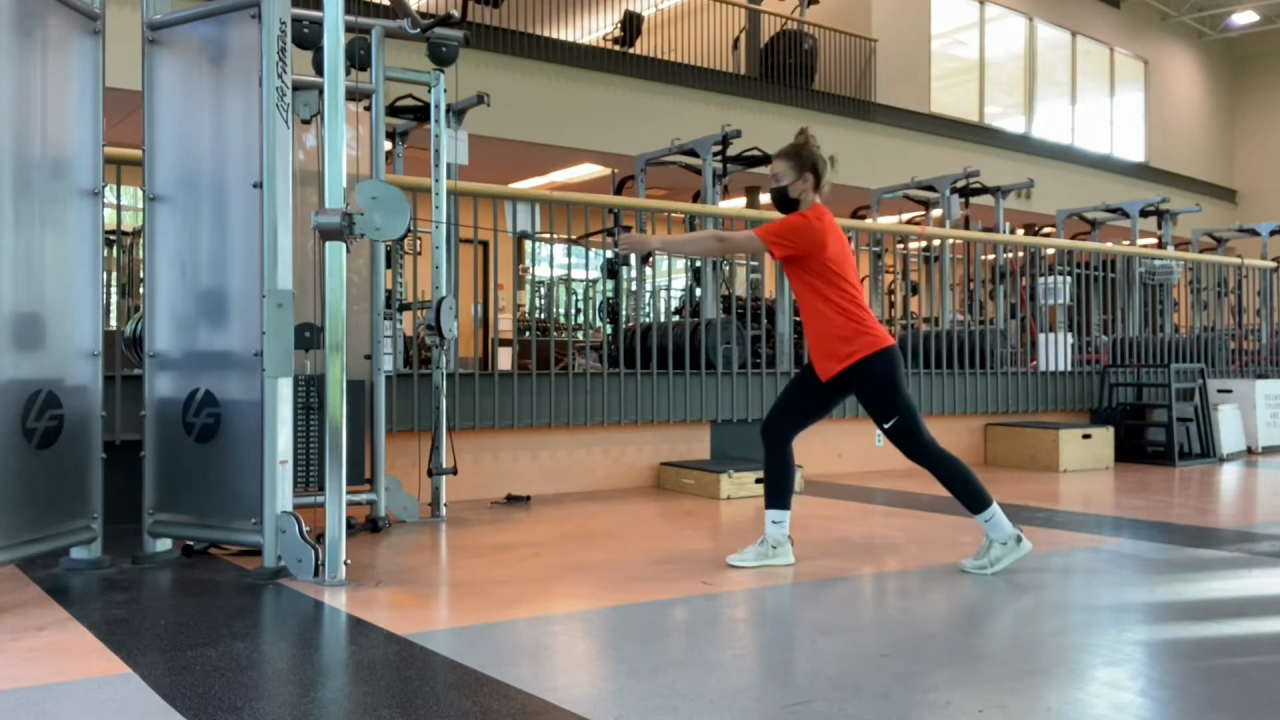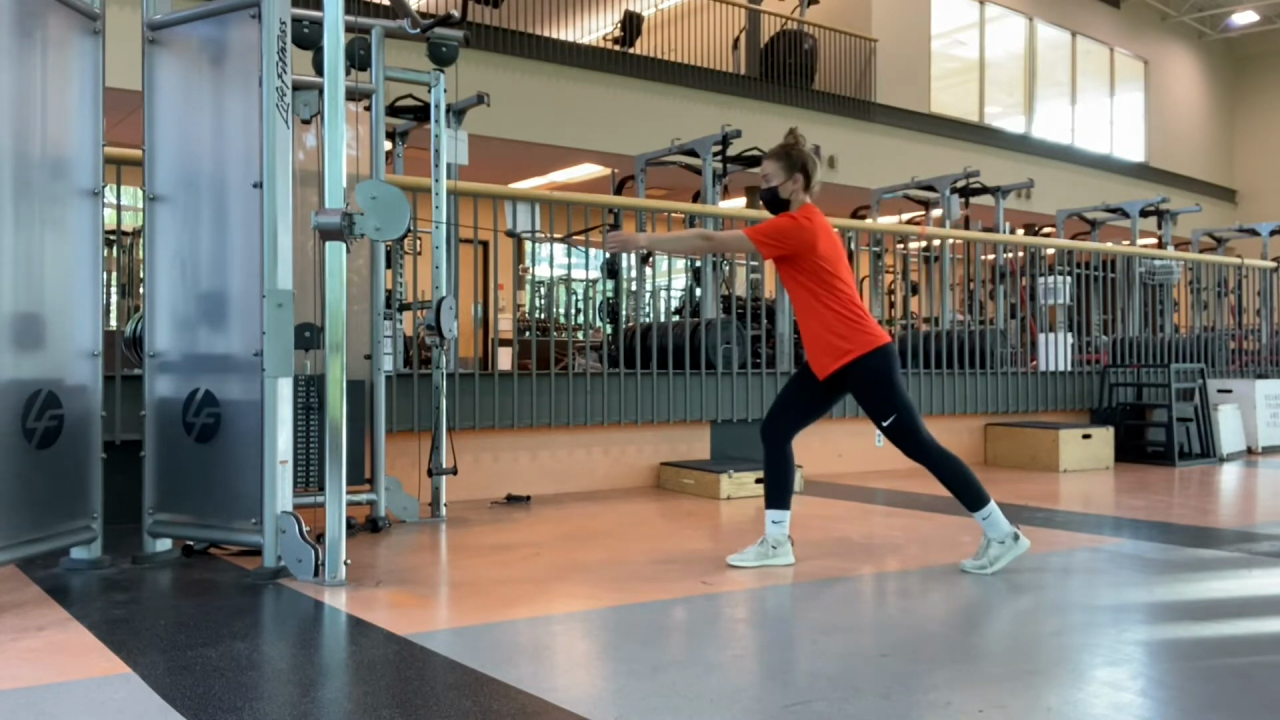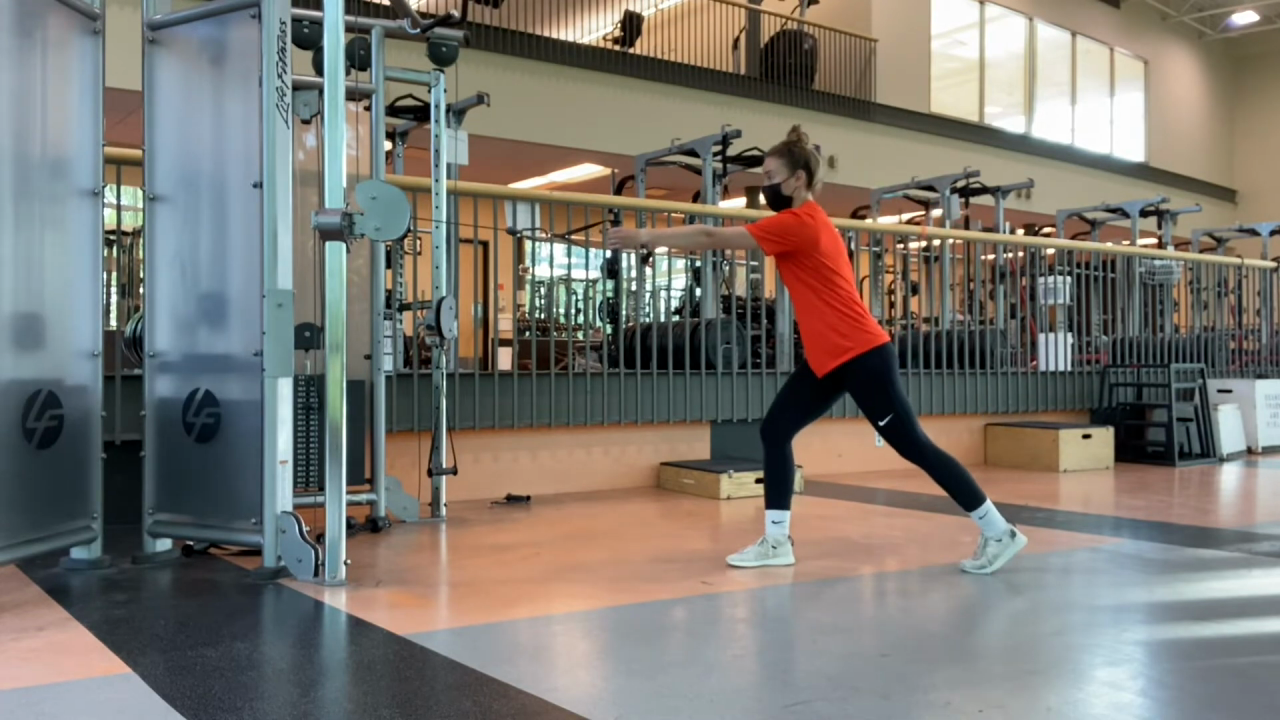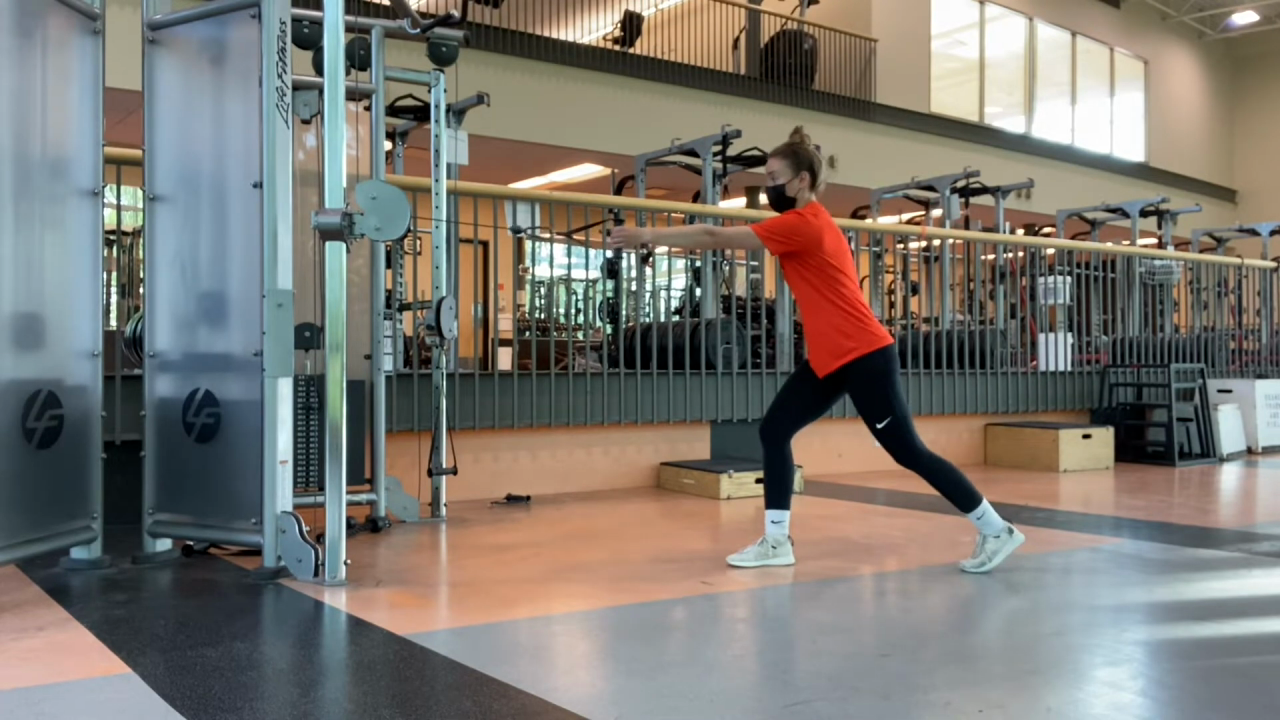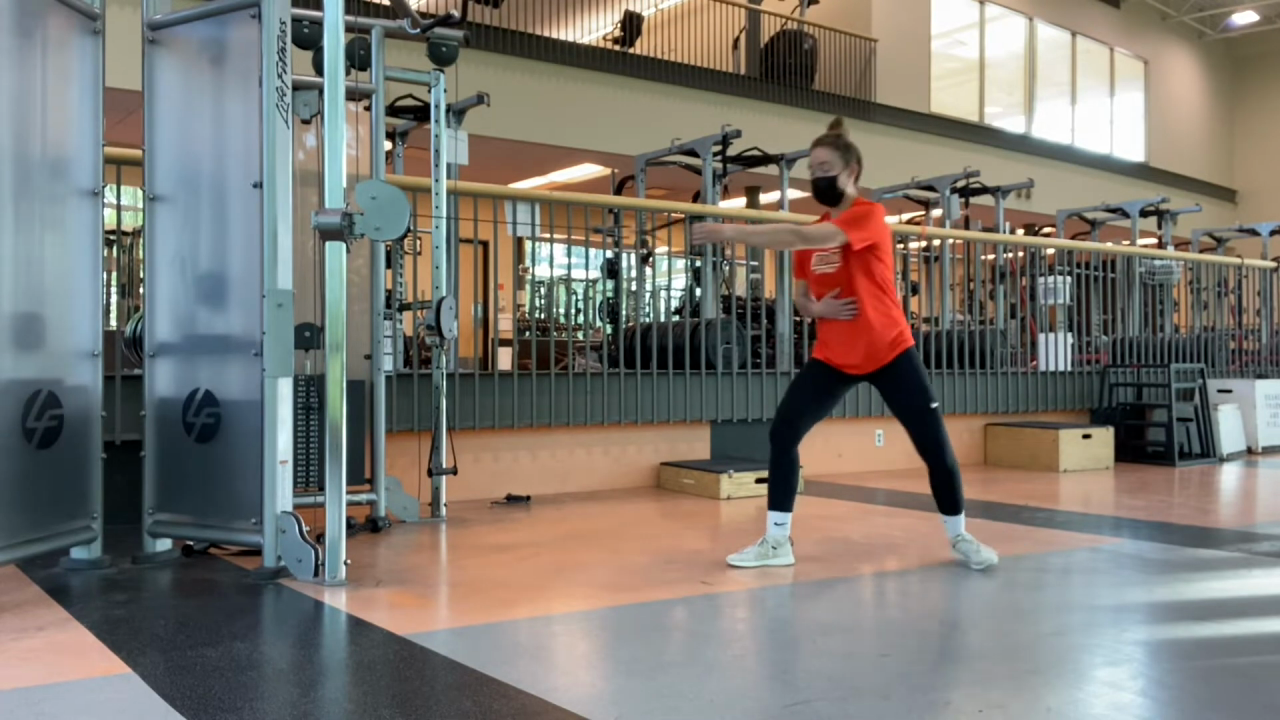
dt=0.3s
person 1, frame 1
left shoulder: (807, 225)
right shoulder: (807, 227)
left elbow: (726, 243)
left wrist: (654, 243)
left hip: (867, 357)
right hip: (831, 360)
left knee: (919, 447)
right knee: (775, 431)
left ankle: (1004, 536)
right ankle: (777, 541)
person 1, frame 2
left shoulder: (797, 226)
right shoulder: (800, 227)
left elbow: (712, 241)
left wrist: (642, 240)
left hip: (863, 357)
right hip: (828, 360)
left knee: (917, 445)
right knee: (774, 431)
left ankle: (1002, 534)
right ankle: (776, 541)
person 1, frame 3
left shoulder: (799, 222)
right shoulder: (801, 224)
left elbow: (714, 237)
left wrist: (644, 236)
left hip: (862, 355)
right hip: (826, 359)
left knee: (912, 445)
right knee: (774, 431)
left ankle: (999, 532)
right ankle: (776, 541)
person 1, frame 4
left shoulder: (804, 223)
right shoulder: (801, 229)
left elbow: (719, 237)
left wrist: (648, 235)
right wrist: (809, 311)
left hip: (866, 356)
right hip: (826, 360)
left knee: (907, 450)
right knee: (773, 431)
left ankle: (997, 531)
right ankle: (776, 541)
person 1, frame 5
left shoulder: (869, 215)
right shoulder: (815, 232)
left elbow: (809, 238)
right elbow: (798, 298)
left wrist: (731, 232)
right wrist: (818, 309)
left hip: (890, 352)
right hip: (832, 356)
left knee: (935, 447)
right knee: (782, 433)
left ankle: (959, 536)
right ankle: (776, 542)
